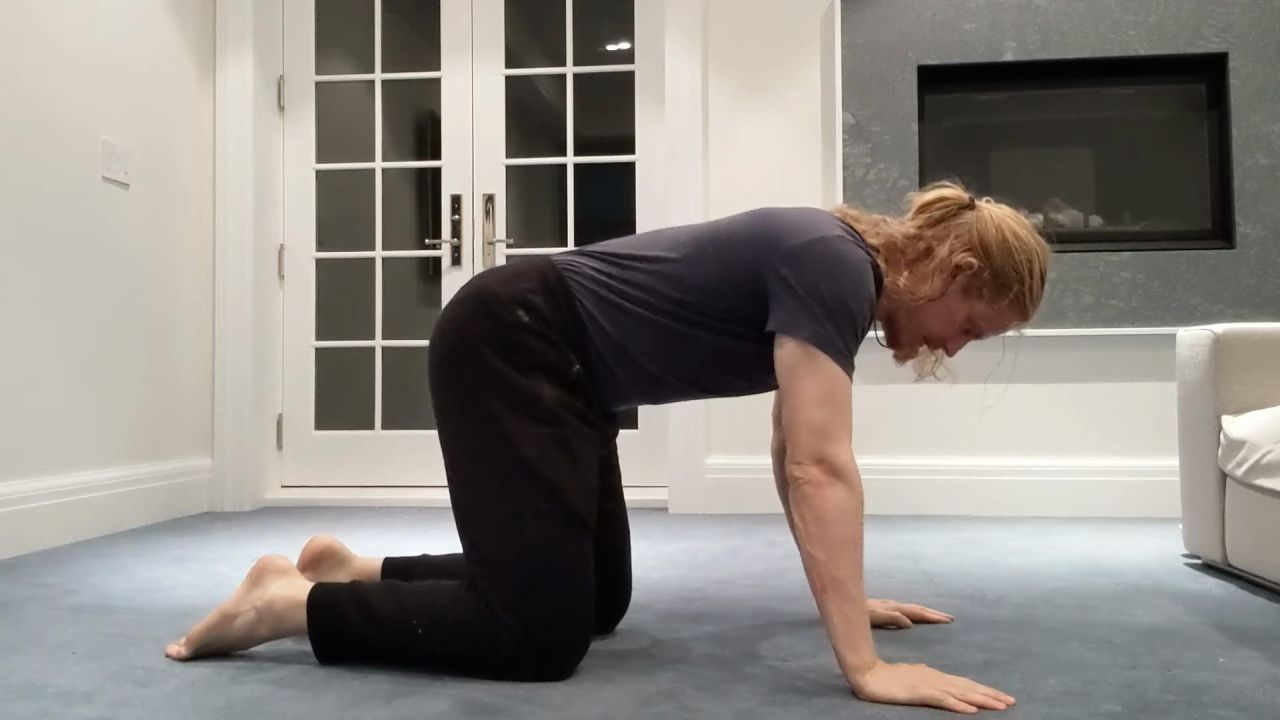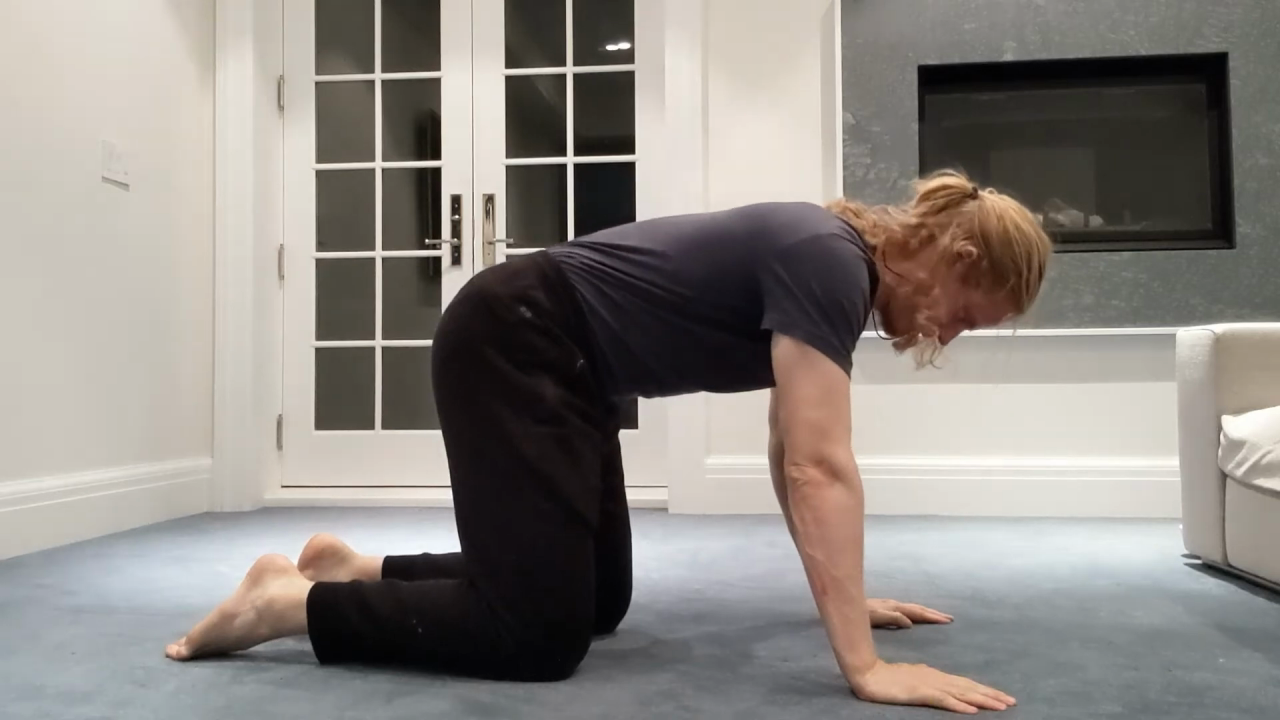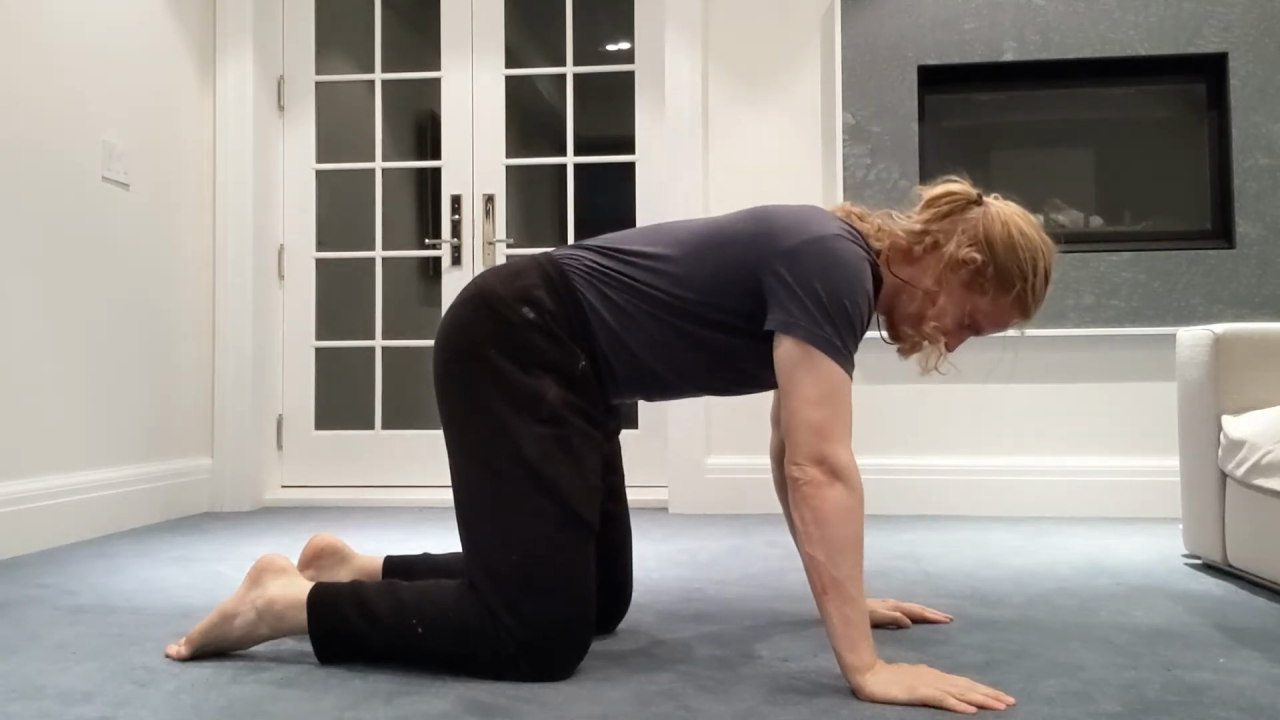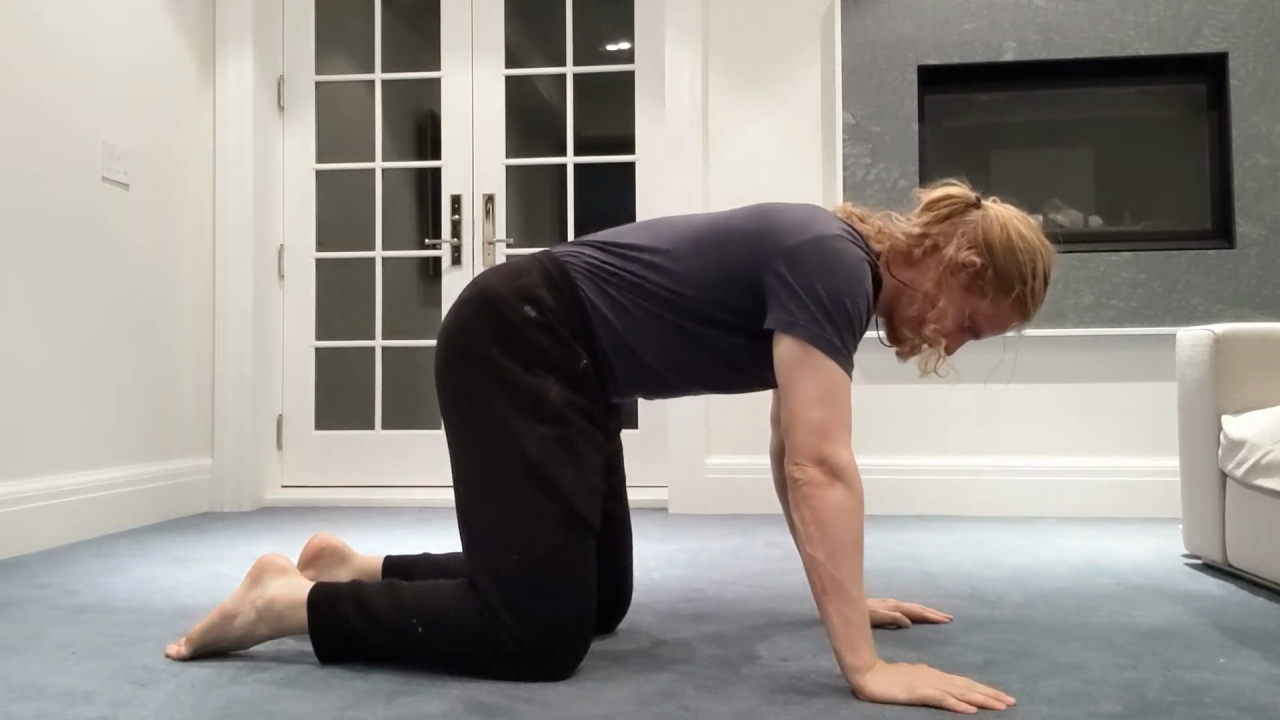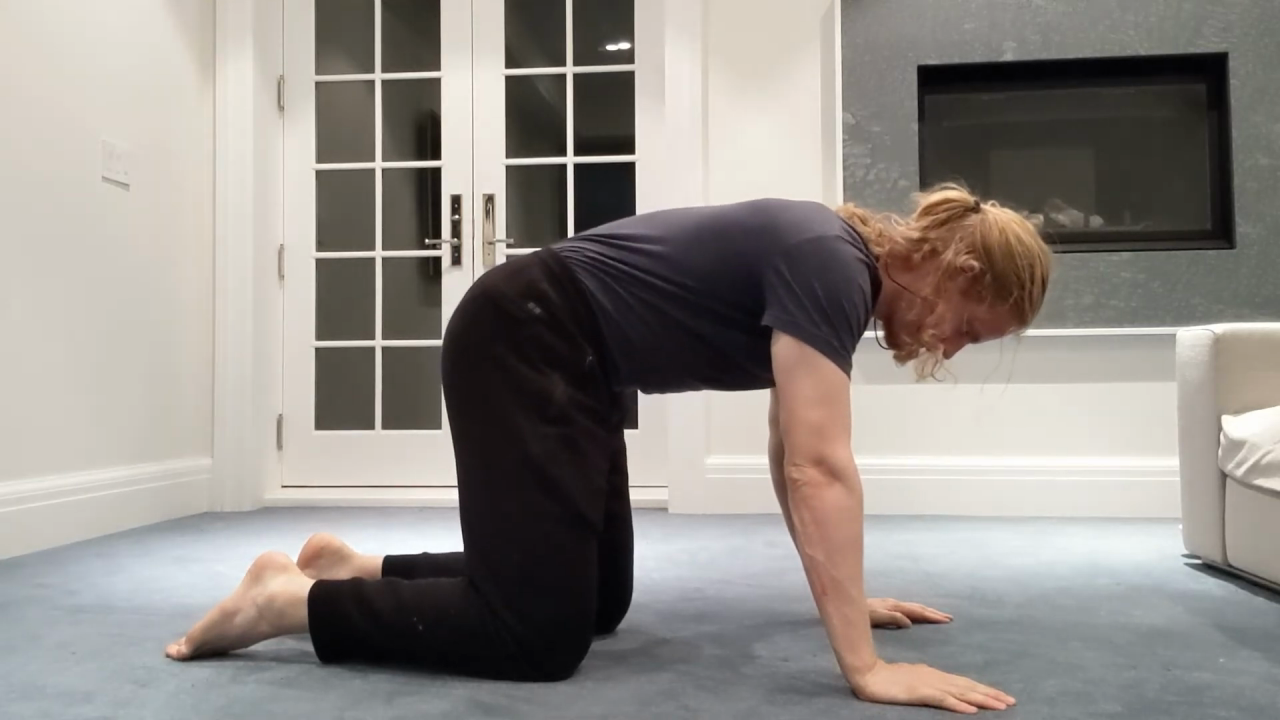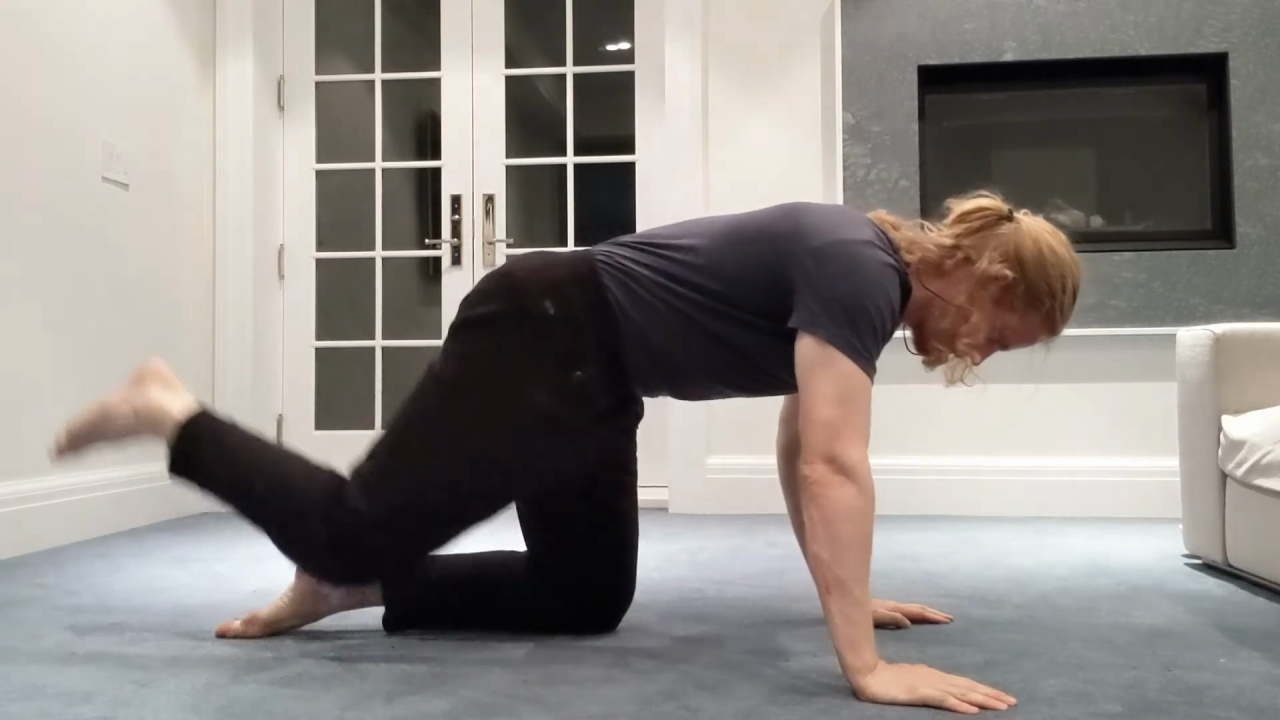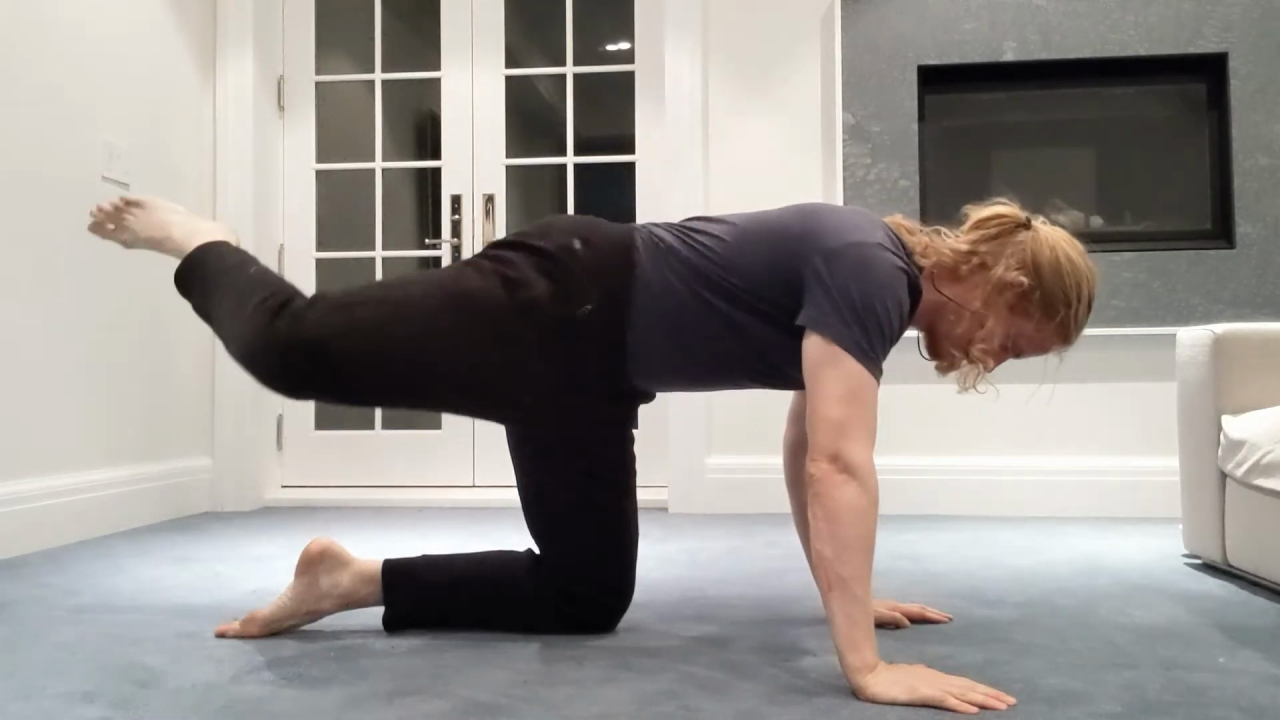
dt=0.7s
person 1, frame 1
left shoulder: (837, 275)
right shoulder: (834, 268)
left elbow: (794, 456)
right elbow: (822, 469)
left wrist: (846, 598)
left hip: (557, 368)
right hip: (506, 348)
left knee: (599, 598)
right knee: (543, 632)
left ankle: (351, 565)
right ankle: (287, 599)
person 1, frame 2
left shoulder: (833, 267)
right shoulder: (828, 264)
left elbow: (790, 456)
right elbow: (820, 470)
left wrist: (846, 596)
left hip: (557, 362)
right hip: (509, 347)
left knee: (598, 599)
right knee: (542, 633)
left ankle: (352, 567)
right ankle: (289, 600)
person 1, frame 3
left shoulder: (837, 272)
right shoulder: (831, 265)
left elbow: (792, 456)
right elbow: (820, 469)
left wrist: (846, 596)
left hip: (559, 364)
right hip: (511, 345)
left knee: (598, 598)
right knee: (542, 631)
left ankle: (353, 566)
right ankle: (288, 598)
person 1, frame 4
left shoulder: (838, 273)
right shoulder: (830, 265)
left elbow: (791, 457)
right elbow: (821, 470)
left wrist: (845, 596)
left hip: (561, 364)
right hip: (515, 346)
left knee: (600, 599)
right knee: (543, 632)
left ankle: (354, 567)
right ankle: (288, 600)
person 1, frame 5
left shoulder: (838, 275)
right shoulder: (828, 264)
left elbow: (792, 456)
right elbow: (820, 470)
left wrist: (845, 596)
left hip: (570, 361)
right hip: (521, 343)
left knee: (597, 601)
right knee: (541, 631)
left ankle: (354, 567)
right ankle: (292, 597)
person 1, frame 6
left shoulder: (858, 273)
right shoulder: (857, 272)
left elbow: (799, 454)
right elbow: (832, 469)
left wrist: (846, 596)
left hip: (585, 375)
right hip: (541, 340)
left knee: (587, 600)
right knee: (362, 527)
left ankle: (342, 579)
right ankle: (169, 418)
person 1, frame 7
left shoulder: (875, 287)
right shoulder: (868, 270)
left elbow: (806, 450)
right elbow: (839, 466)
left wrist: (846, 594)
left hip: (585, 368)
right hip: (555, 306)
left knee: (588, 596)
right knee: (299, 347)
left ankle: (354, 578)
right ankle: (192, 241)
